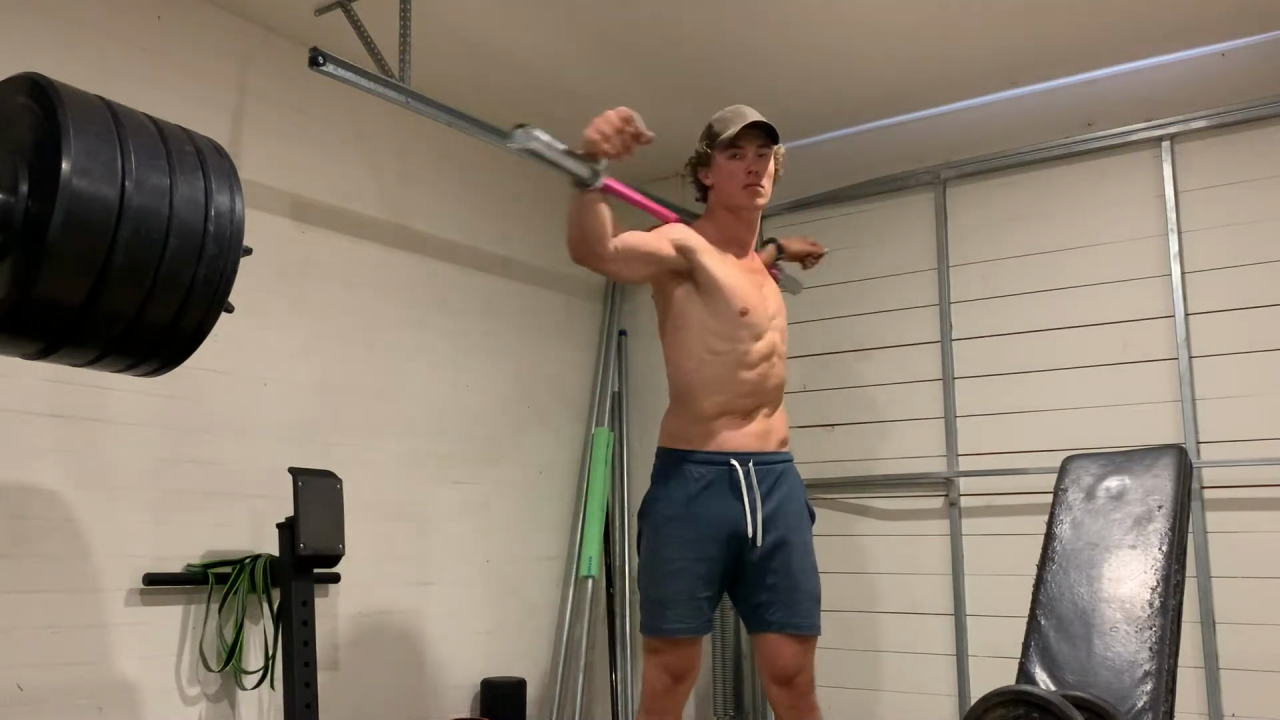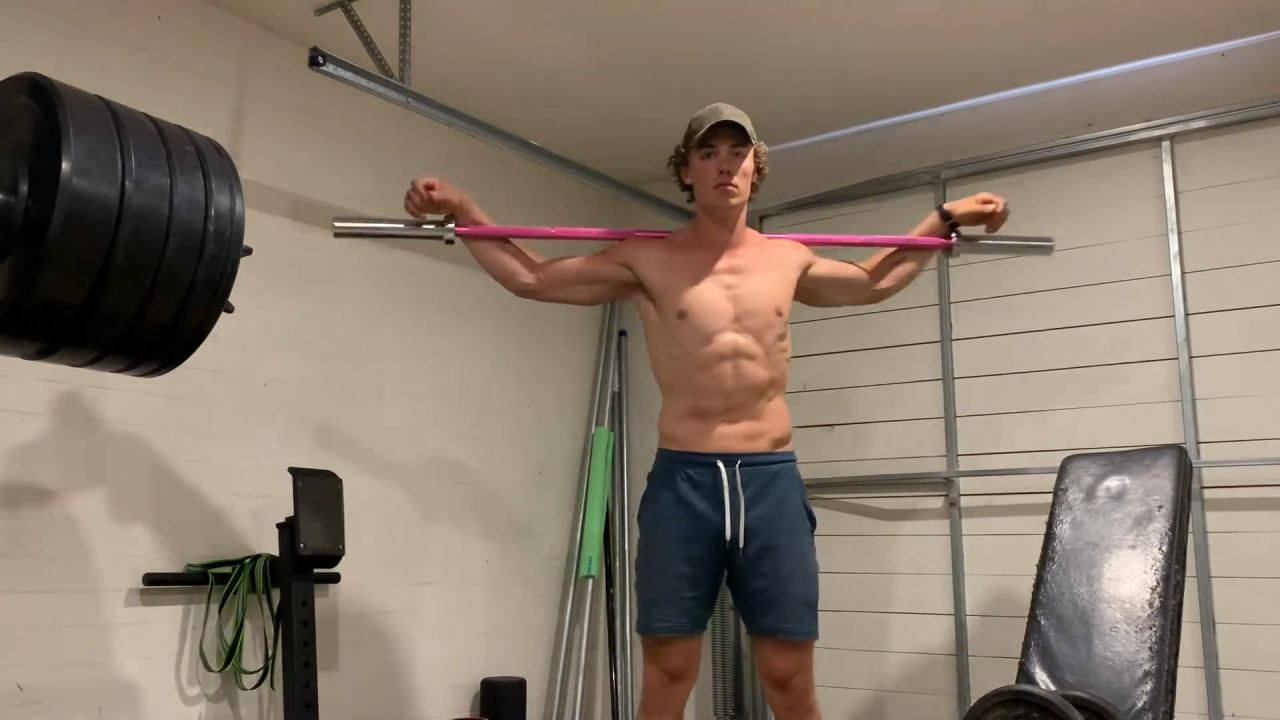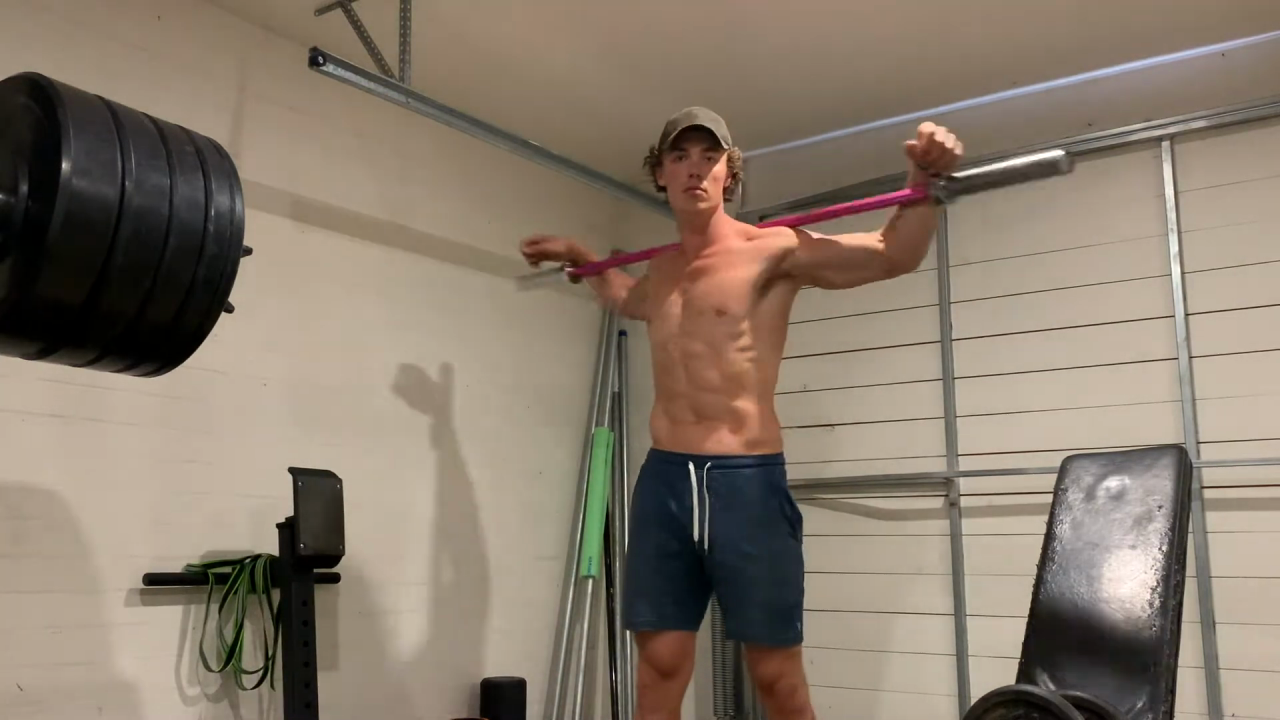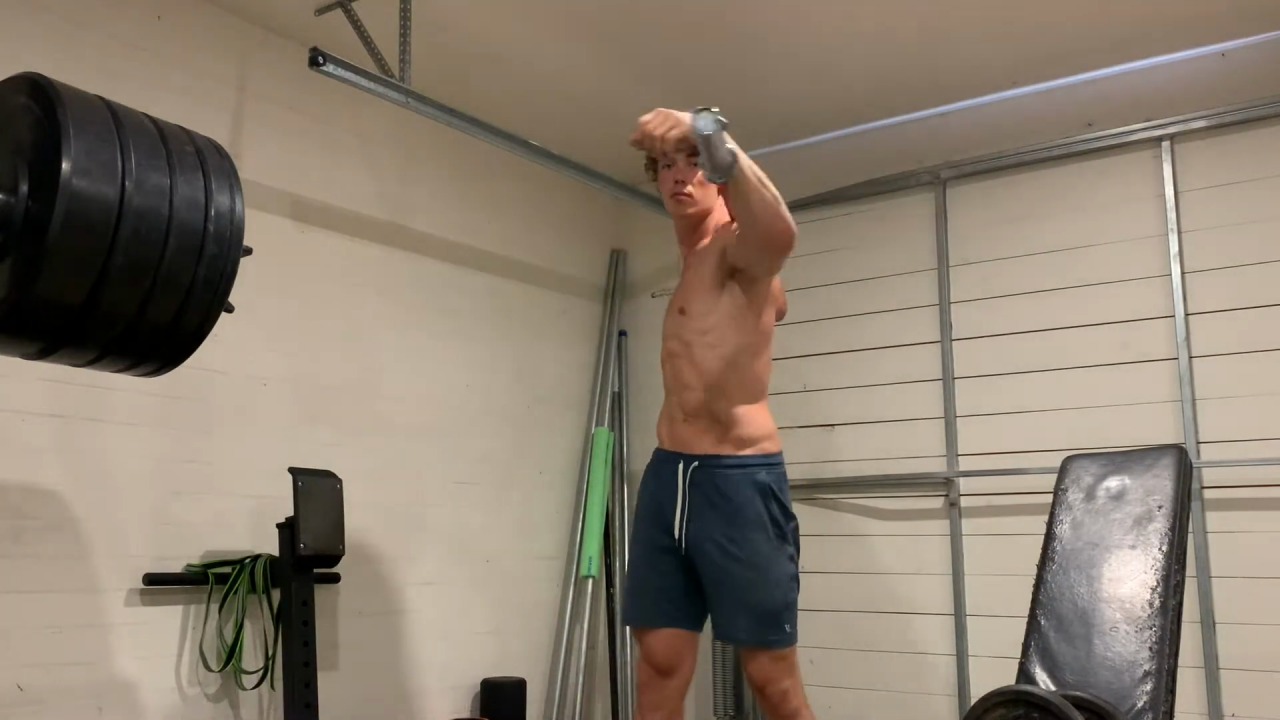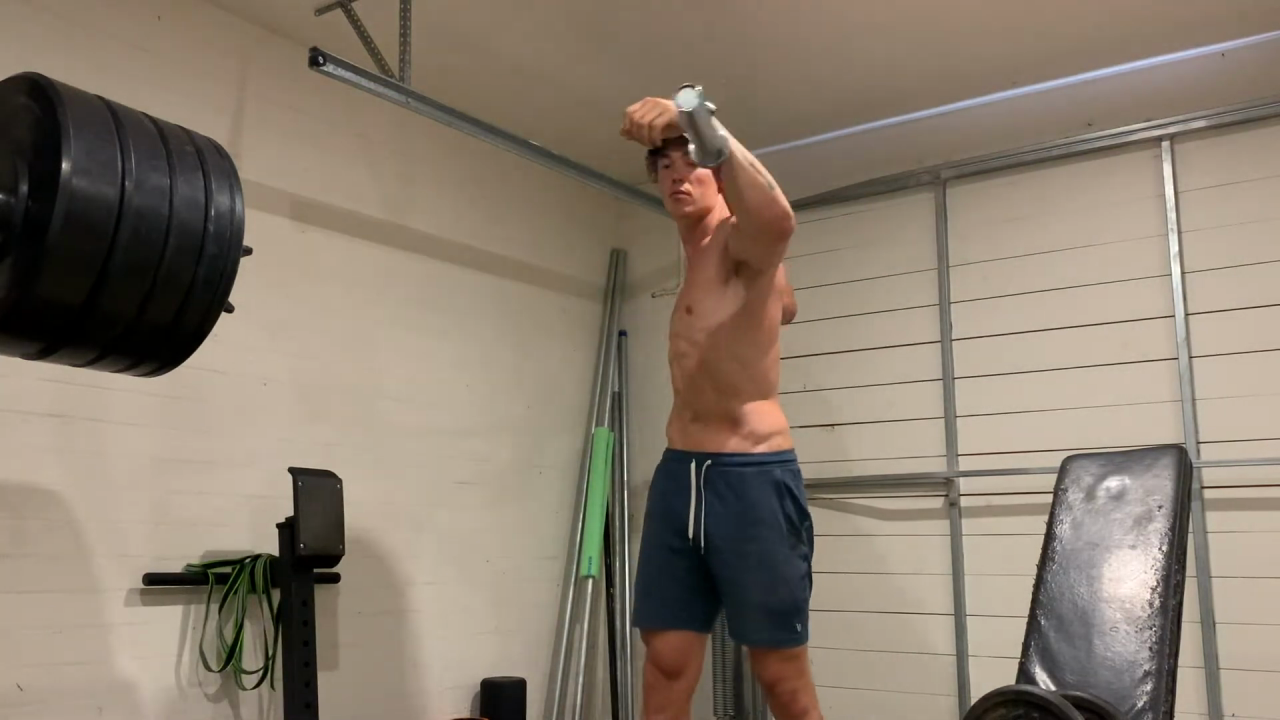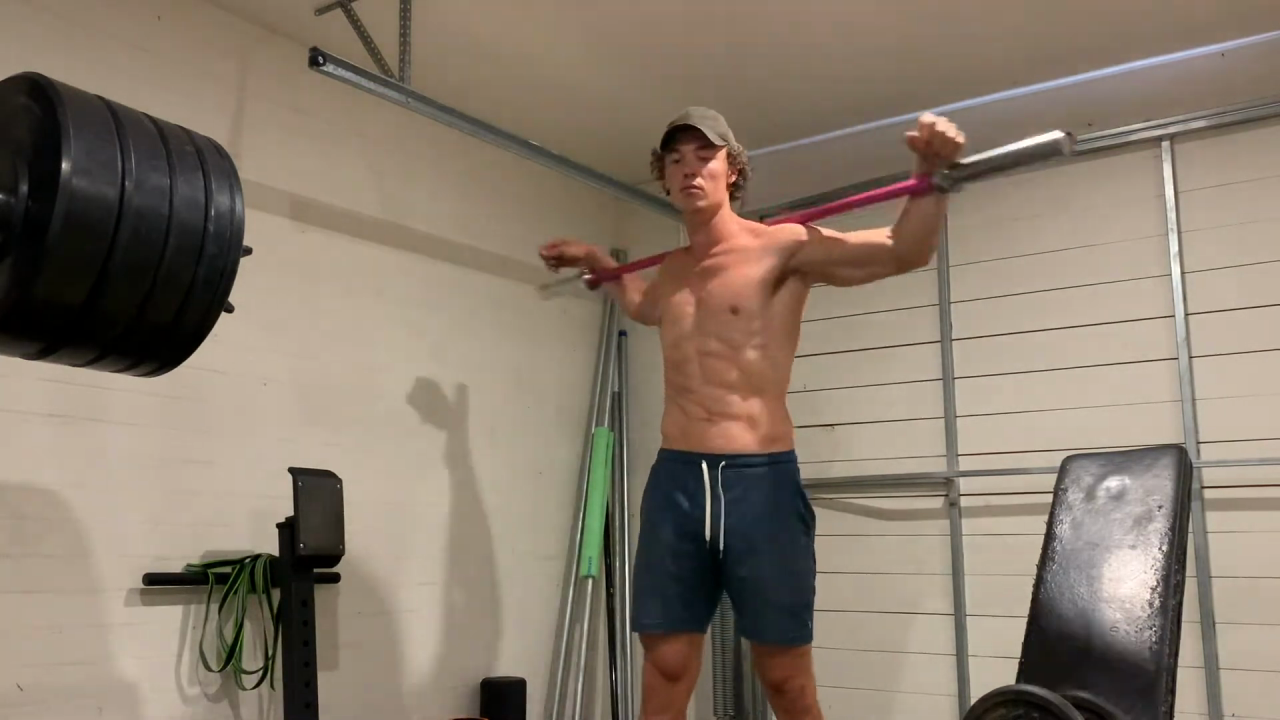
dt=0.4s
person 1, frame 1
left shoulder: (757, 267)
right shoulder: (683, 246)
right elbow: (594, 249)
left wrist: (778, 252)
right wrist: (594, 162)
left hip: (776, 482)
right hip: (691, 482)
person 1, frame 2
left shoulder: (788, 259)
right shoulder: (646, 259)
left elbow: (873, 283)
right elbow: (530, 279)
left wrist: (944, 221)
right wrist: (462, 212)
left hip: (771, 481)
right hip: (682, 483)
person 1, frame 3
left shoulder: (772, 250)
right shoulder: (661, 270)
left elbow: (897, 254)
left wrist: (926, 175)
right wrist: (582, 259)
left hip: (748, 483)
right hip: (664, 481)
right knee: (660, 668)
person 1, frame 4
left shoulder: (740, 243)
right shoulder: (700, 265)
left elbow: (778, 232)
right elbow: (773, 300)
left wrist: (711, 136)
left hip: (741, 480)
right hip: (668, 476)
right knee: (659, 665)
person 1, frame 5
left shoulder: (742, 242)
right shoulder: (705, 264)
left elbow: (776, 218)
right elbow: (781, 303)
left hip: (753, 479)
right hip: (678, 479)
right knee: (666, 667)
person 1, frame 6
left shoulder: (783, 248)
right shoulder: (670, 271)
left elbow: (908, 249)
left wrist: (931, 169)
right wrist: (600, 265)
left hip: (761, 483)
right hip: (676, 480)
right knee: (666, 667)
